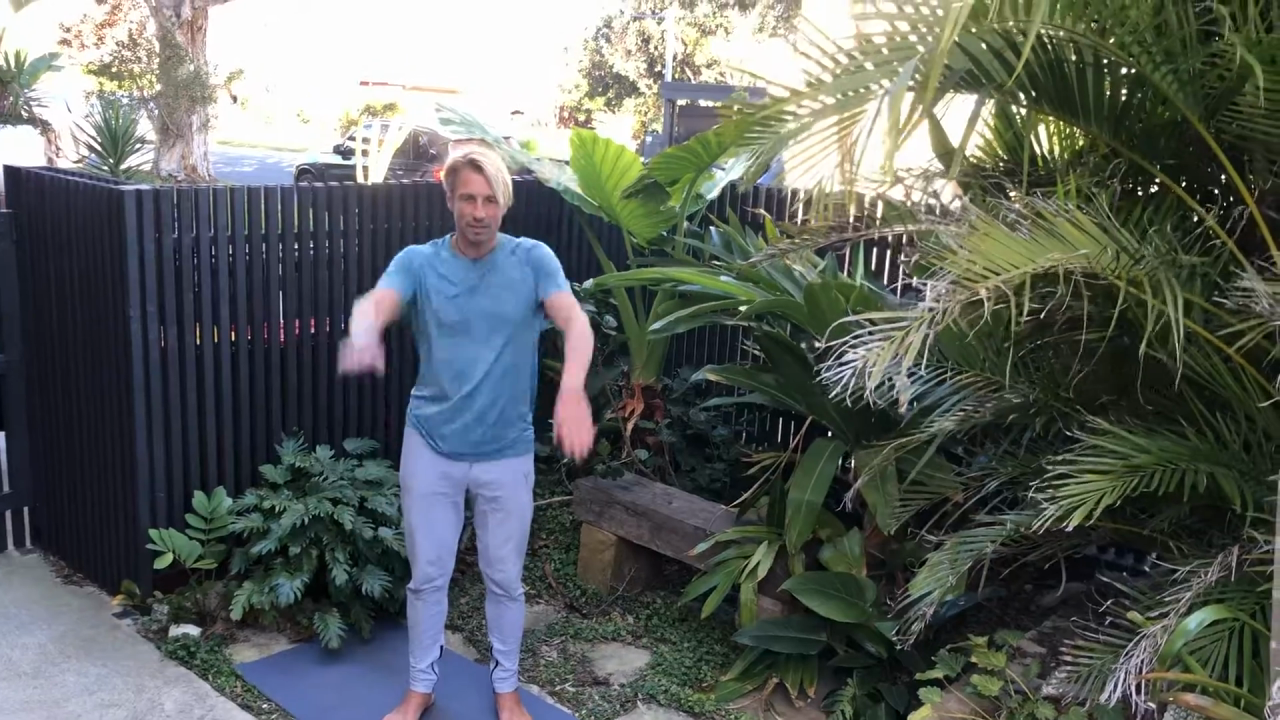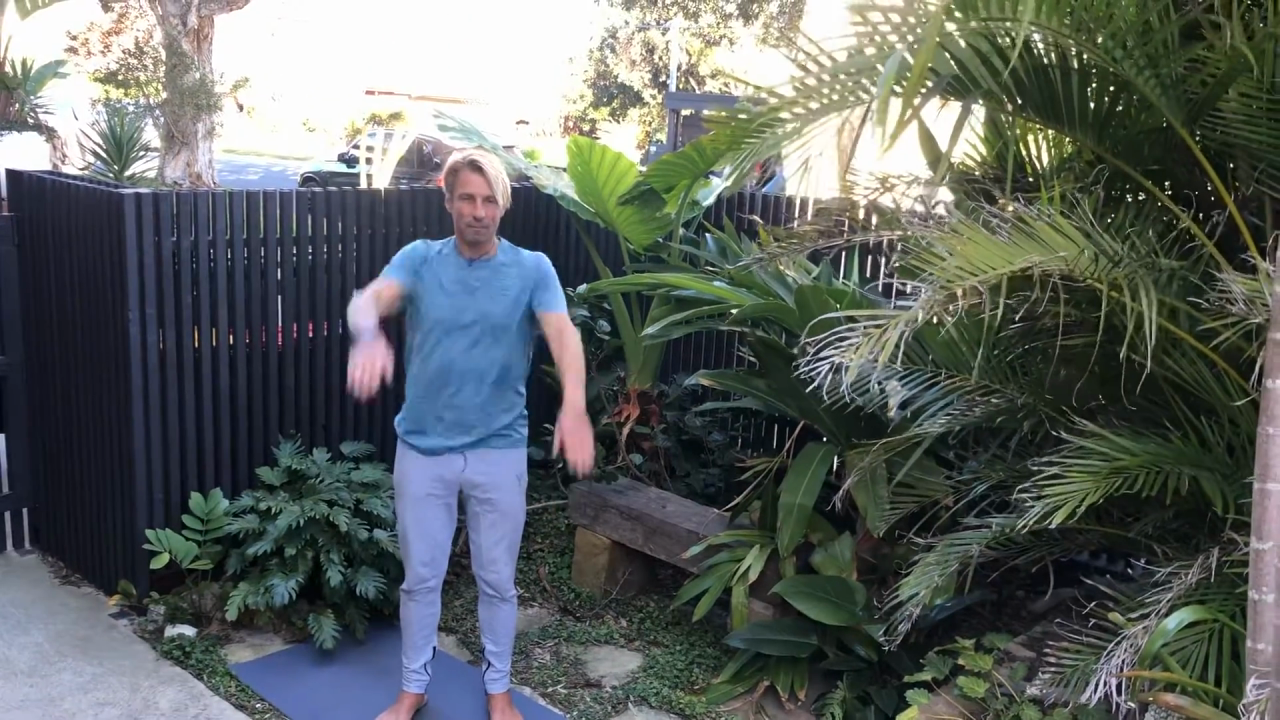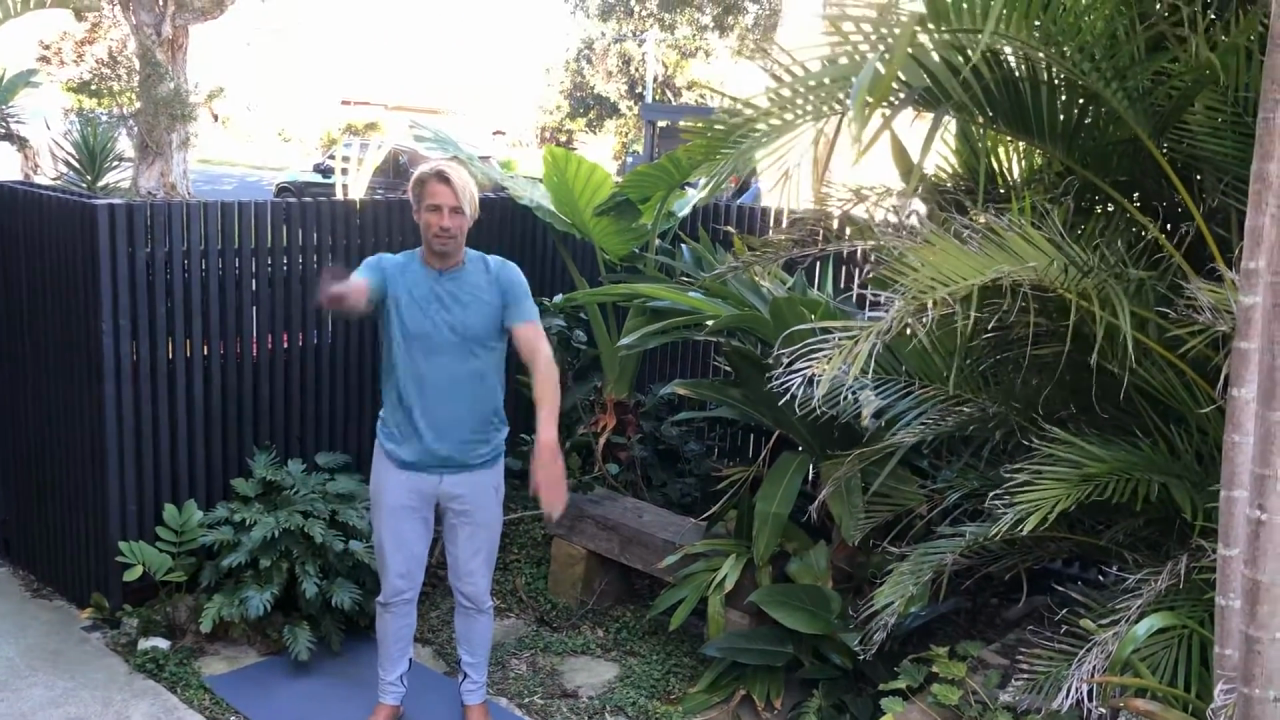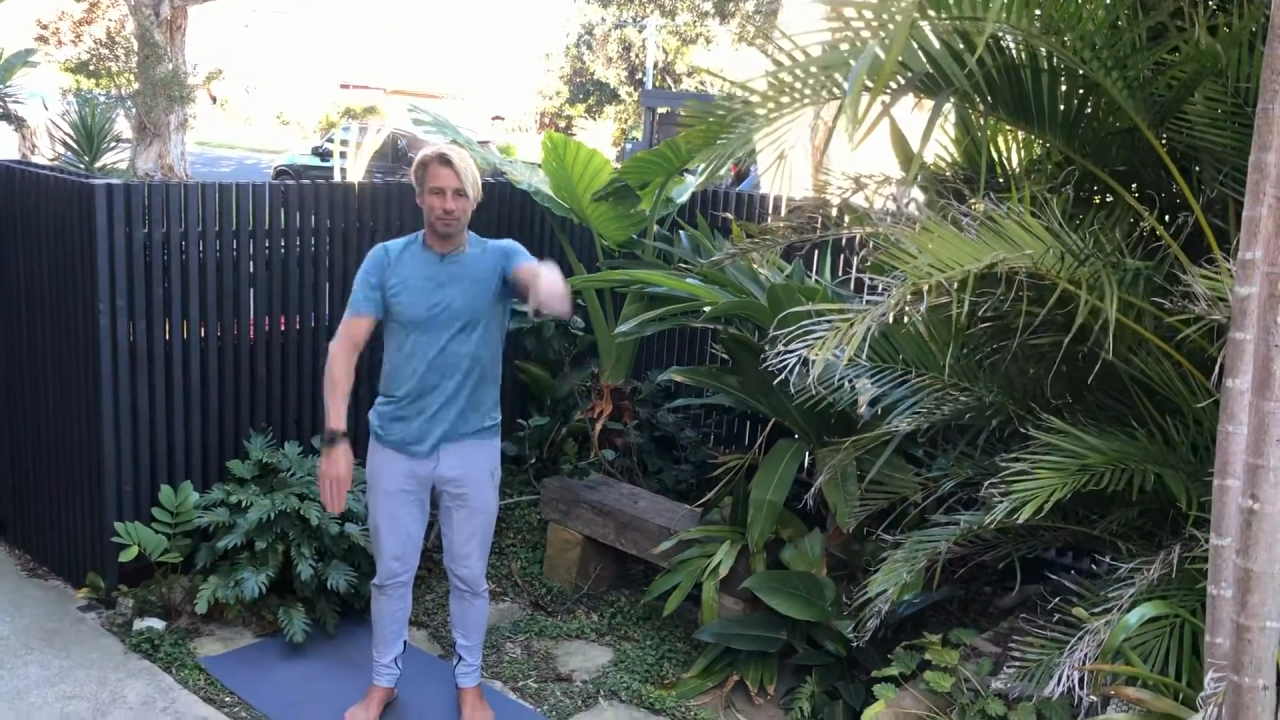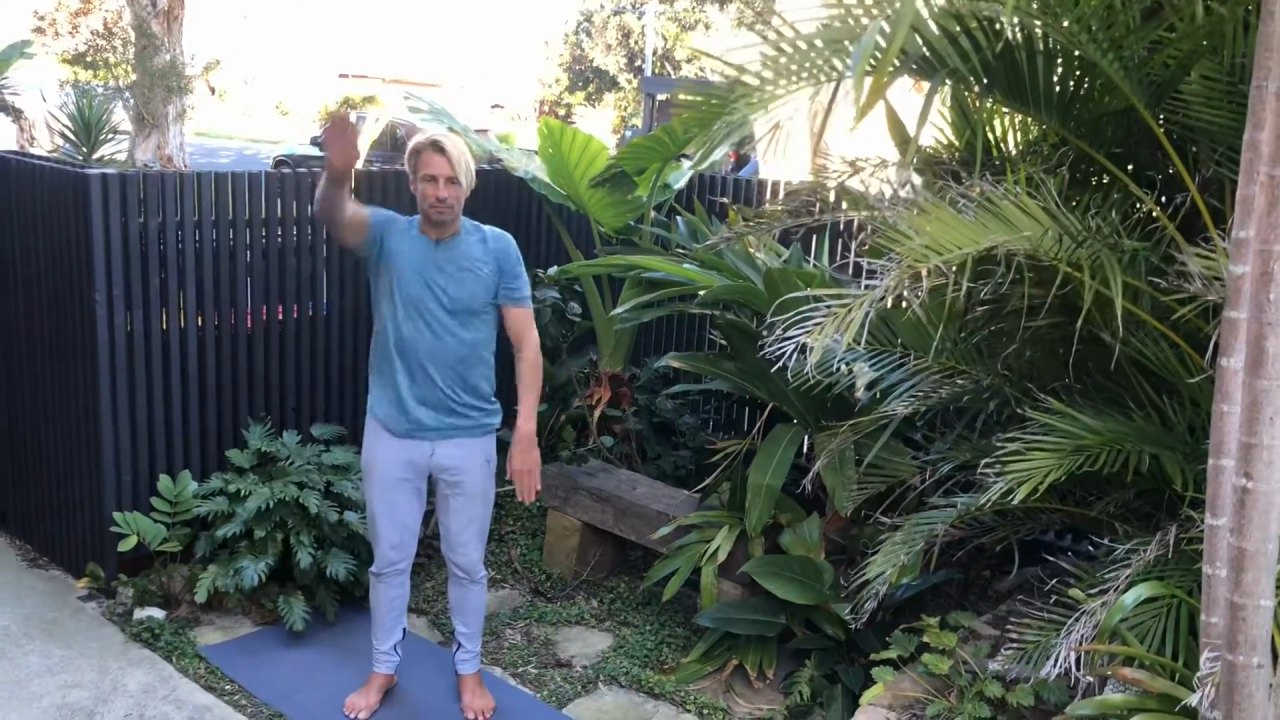
dt=1s
person 1, frame 1
left shoulder: (534, 260)
right shoulder: (418, 263)
left elbow: (575, 323)
right elbow: (375, 304)
left wrist: (571, 389)
right wrist: (361, 335)
left hip: (507, 452)
right hip: (430, 447)
left knee: (504, 580)
right knee: (427, 578)
person 1, frame 2
left shoulder: (531, 269)
right shoulder: (418, 258)
left elbow: (563, 334)
right elbow: (370, 301)
left wrist: (574, 410)
right wrist: (370, 335)
left hip: (499, 451)
right hip: (423, 449)
left knee: (497, 581)
right knee: (421, 577)
person 1, frame 3
left shoulder: (501, 277)
right shoulder: (392, 273)
left elbow: (539, 356)
right elbow: (353, 289)
left wrist: (547, 440)
right wrist: (340, 293)
left hip: (478, 467)
right hip: (401, 462)
left knee: (474, 592)
right knee: (397, 590)
person 1, frame 4
left shoulder: (497, 258)
right shoulder: (385, 260)
left elbow: (535, 273)
right elbow: (345, 347)
left wrist: (550, 286)
right wrist: (334, 436)
left hip: (471, 446)
right hip: (395, 445)
left knee: (468, 576)
right knee: (392, 573)
person 1, frame 5
left shoulder: (496, 248)
right shoulder: (388, 234)
left elbow: (525, 340)
right elbow: (337, 214)
left wrist: (526, 433)
right wrist: (338, 166)
left hip: (471, 438)
right hip: (393, 433)
left knee: (467, 566)
right knee: (389, 560)
left ankle: (468, 671)
right ankle: (383, 669)
